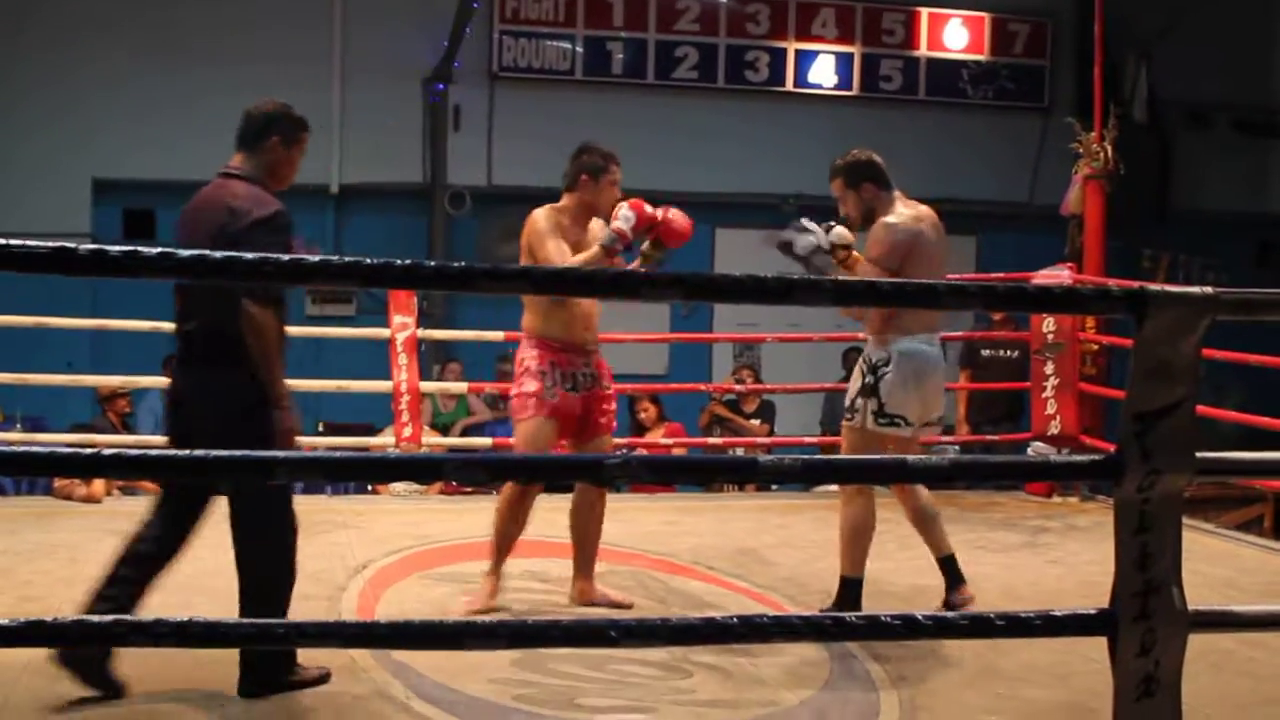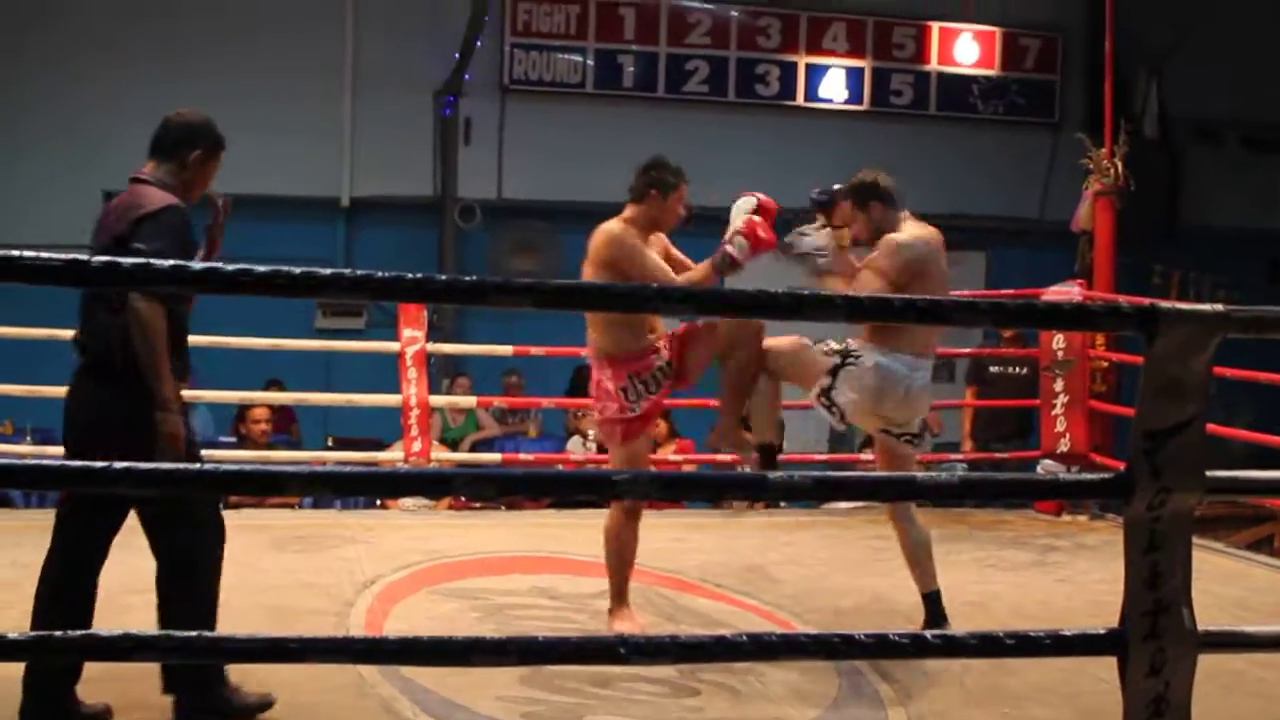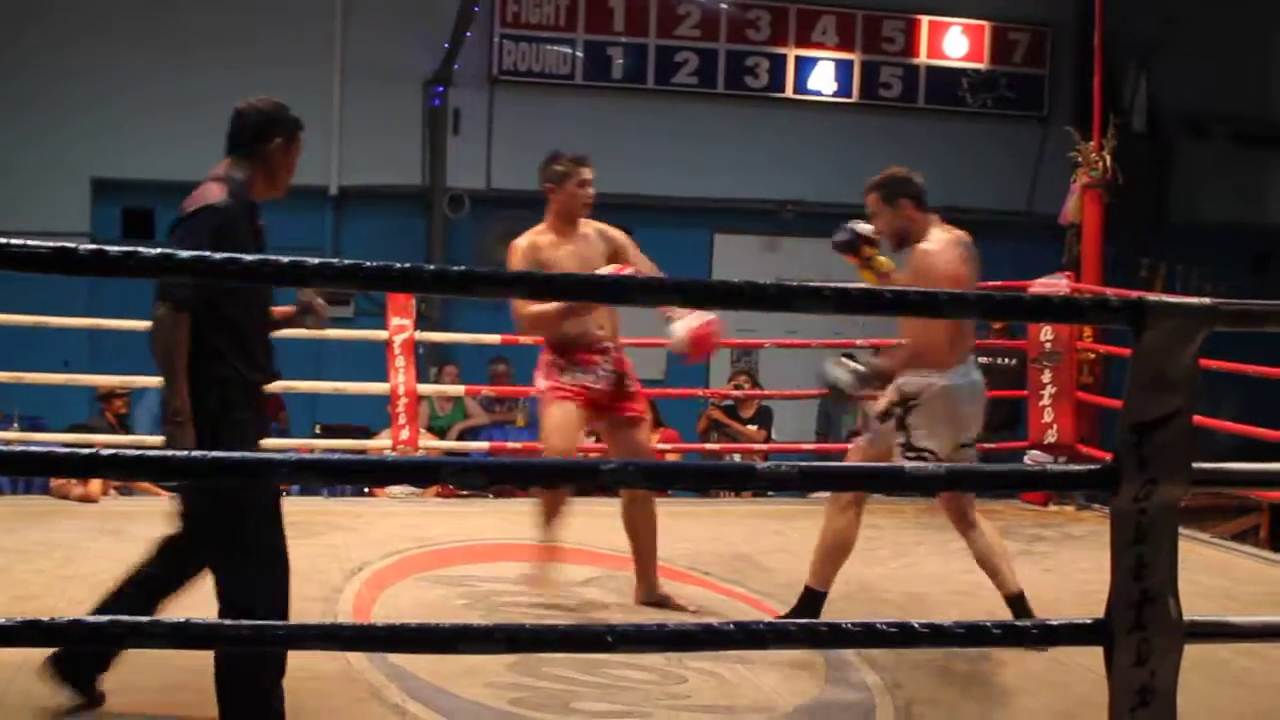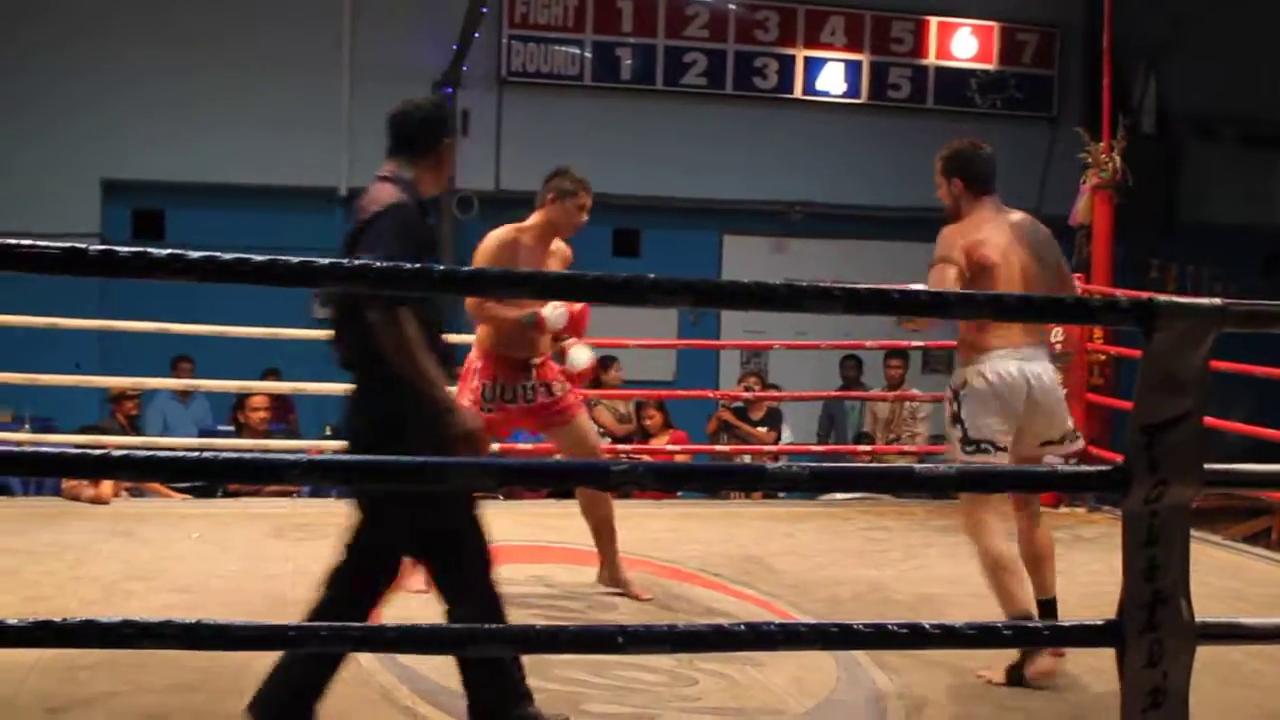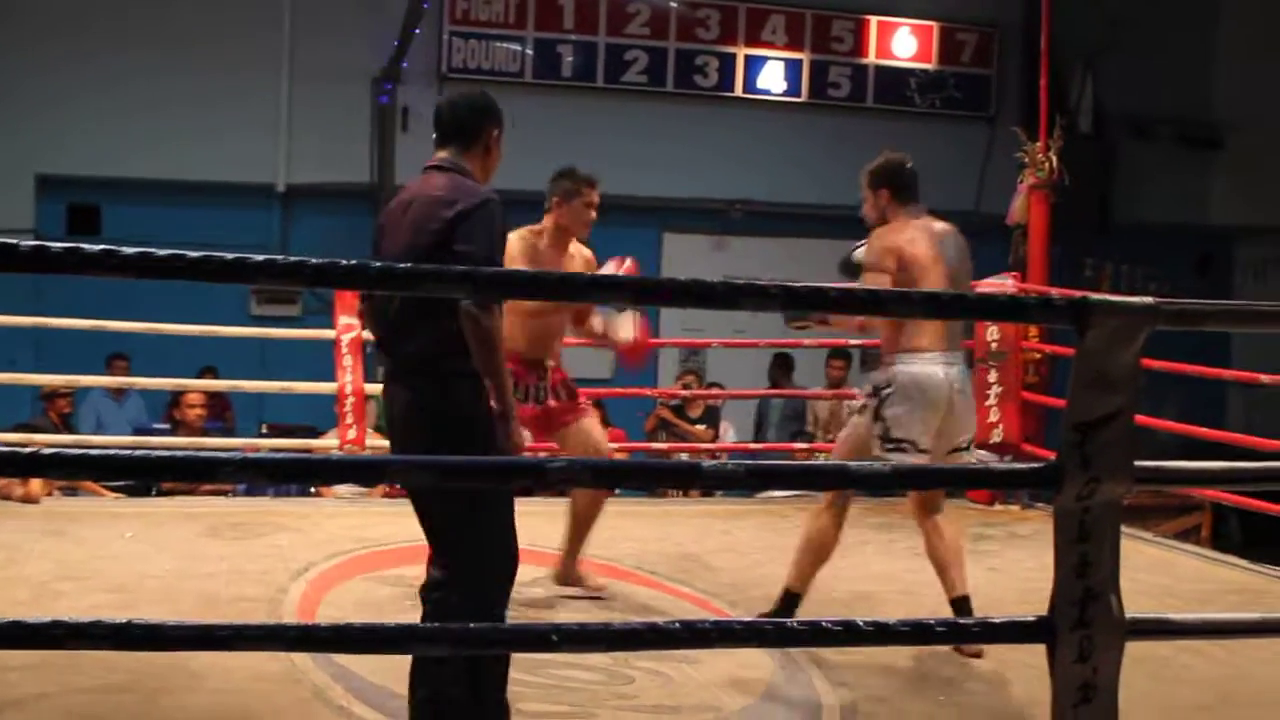
dt=0.5s
person 1, frame 1
left shoulder: (200, 205)
right shoulder: (264, 211)
right elbow: (257, 311)
right wrist: (280, 402)
left hip: (192, 377)
right hip: (235, 386)
left knee: (172, 516)
right knee: (267, 524)
left ankle: (91, 638)
right ankle: (268, 665)
person 1, frame 2
left shoulder: (120, 208)
right shoulder: (164, 212)
right elbow: (145, 307)
left wrist: (208, 247)
right wrist: (167, 406)
left hip: (93, 398)
right hip: (131, 402)
left knee: (78, 546)
right knee: (195, 537)
person 1, frame 3
left shoulder: (233, 210)
right shoulder: (217, 211)
right elbow: (172, 313)
left wrist: (293, 313)
right wrist: (179, 419)
left hip: (222, 409)
right hip: (216, 413)
left knee: (195, 545)
right knee: (255, 560)
left ankle: (79, 659)
person 1, frame 4
left shoulder: (382, 205)
right shoulder: (398, 210)
right elbow: (389, 316)
right wrist: (448, 406)
left hip: (398, 411)
right hip: (398, 415)
left knee: (461, 559)
right knee: (412, 565)
person 1, frame 5
left shoulder: (401, 203)
right shoulder: (476, 201)
left elbow: (370, 307)
right elbow: (476, 311)
right wrist: (506, 410)
left hip: (404, 394)
right hip: (452, 400)
left knee: (454, 557)
right knee: (483, 564)
person 2, frame 1
left shoulder: (889, 229)
right shoulder: (926, 217)
left elbow: (867, 309)
right wrist: (846, 254)
left hip: (895, 358)
right hip: (928, 355)
left knee: (856, 484)
right knee: (902, 477)
left ankle: (848, 603)
right ankle: (954, 582)
person 2, frame 2
left shoulder: (900, 246)
right shoulder: (927, 237)
left wrist: (821, 264)
right wrist: (841, 253)
left hip: (871, 370)
right hip: (912, 382)
left knee: (764, 354)
right knee: (899, 503)
left ankle: (766, 469)
right ankle: (935, 618)
person 2, frame 3
left shoulder: (927, 256)
right shoulder: (957, 242)
left elbow: (925, 344)
left wrist: (869, 374)
left hip: (930, 392)
right hip: (961, 383)
left knee: (846, 494)
right knee: (962, 511)
left ankle: (805, 614)
right ankle: (1023, 617)
person 2, frame 4
left shoulder: (959, 238)
right shoulder: (1036, 230)
right elbow: (1071, 304)
left hip: (988, 377)
right hip: (1039, 372)
left knee: (982, 519)
right knee: (1028, 501)
left ankle: (1034, 652)
right ankle: (1047, 618)
person 2, frame 5
left shoulder: (887, 240)
right shoulder: (953, 237)
left elbow: (866, 319)
left hip: (908, 377)
right hip: (954, 376)
left knee: (833, 497)
right knee: (929, 505)
left ankle: (783, 614)
right ankle: (965, 622)
person 3, frame 1
left shoulder: (597, 230)
right shoulder: (544, 222)
right elbow: (567, 275)
left wrist: (652, 252)
right wrist: (613, 240)
left hip: (589, 364)
right hip: (544, 362)
left knee: (596, 477)
right knee: (527, 475)
left ankle: (584, 582)
right ankle: (493, 576)
person 3, frame 2
left shoulder: (650, 235)
right shoulder: (616, 236)
left elbow: (695, 275)
right elbow: (674, 290)
left wrist: (737, 229)
right wrist: (728, 259)
left hip: (659, 352)
right hip: (621, 375)
left knee: (744, 323)
right knee: (631, 497)
left ankle: (723, 423)
right ankle: (619, 607)
person 3, frame 3
left shoulder: (604, 235)
right shoulder: (528, 247)
left elbow: (650, 278)
right elbow: (524, 316)
left wrist: (681, 316)
right wrist: (577, 300)
left hip: (614, 364)
right hip: (565, 365)
right knee: (561, 458)
left ankle: (648, 585)
right ankle: (548, 544)
person 3, frame 4
left shoulder: (562, 253)
right shoulder: (501, 242)
right elbow: (475, 308)
left wrist: (569, 341)
right wrist: (535, 318)
left hip: (540, 370)
right hip: (493, 371)
left knee: (594, 459)
left ankle: (613, 572)
person 3, frame 5
left shoulder: (583, 258)
right shoulder: (522, 243)
left elbow: (581, 320)
right elbow: (524, 302)
left wrist: (615, 332)
left hip: (550, 376)
right hip: (508, 371)
left knee: (599, 457)
left ankle: (569, 567)
